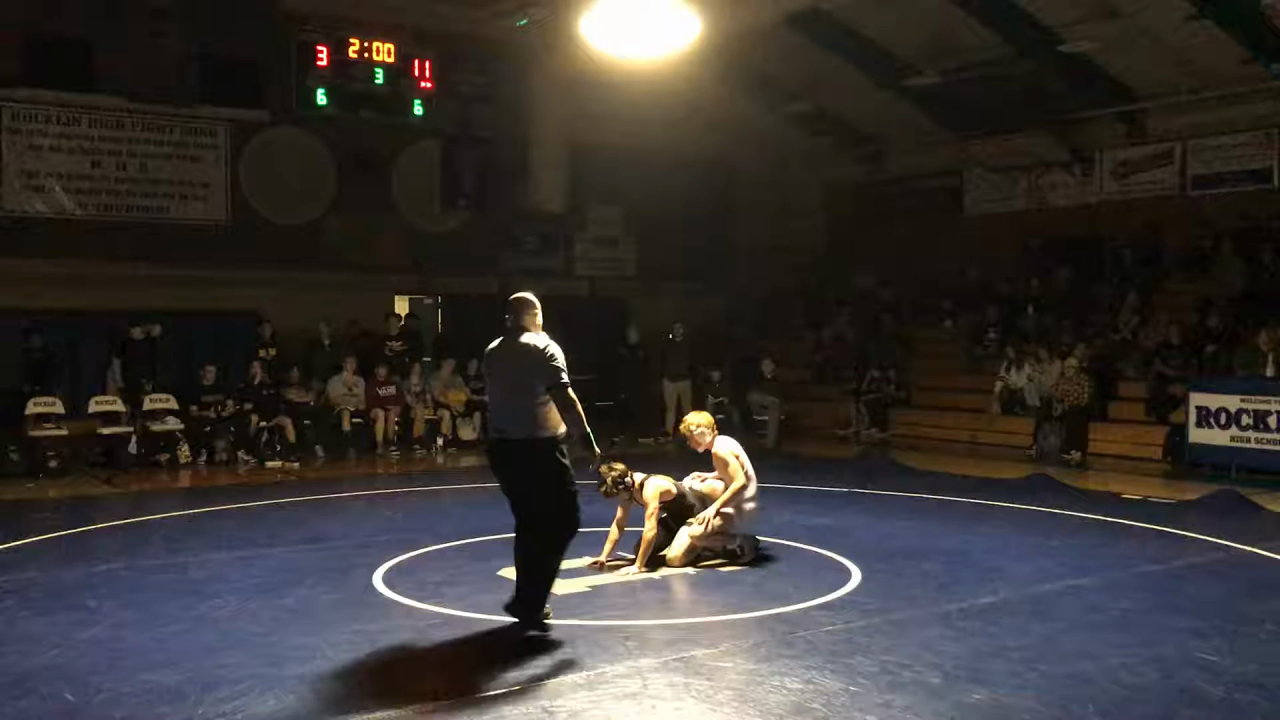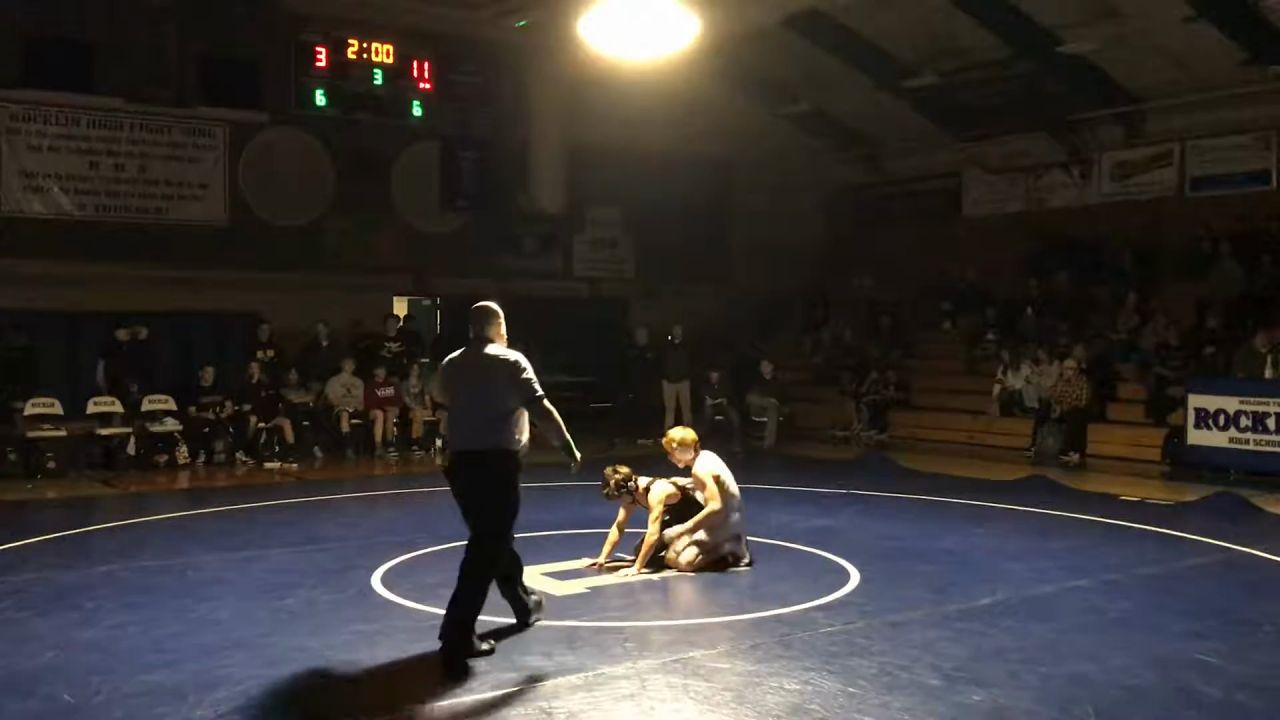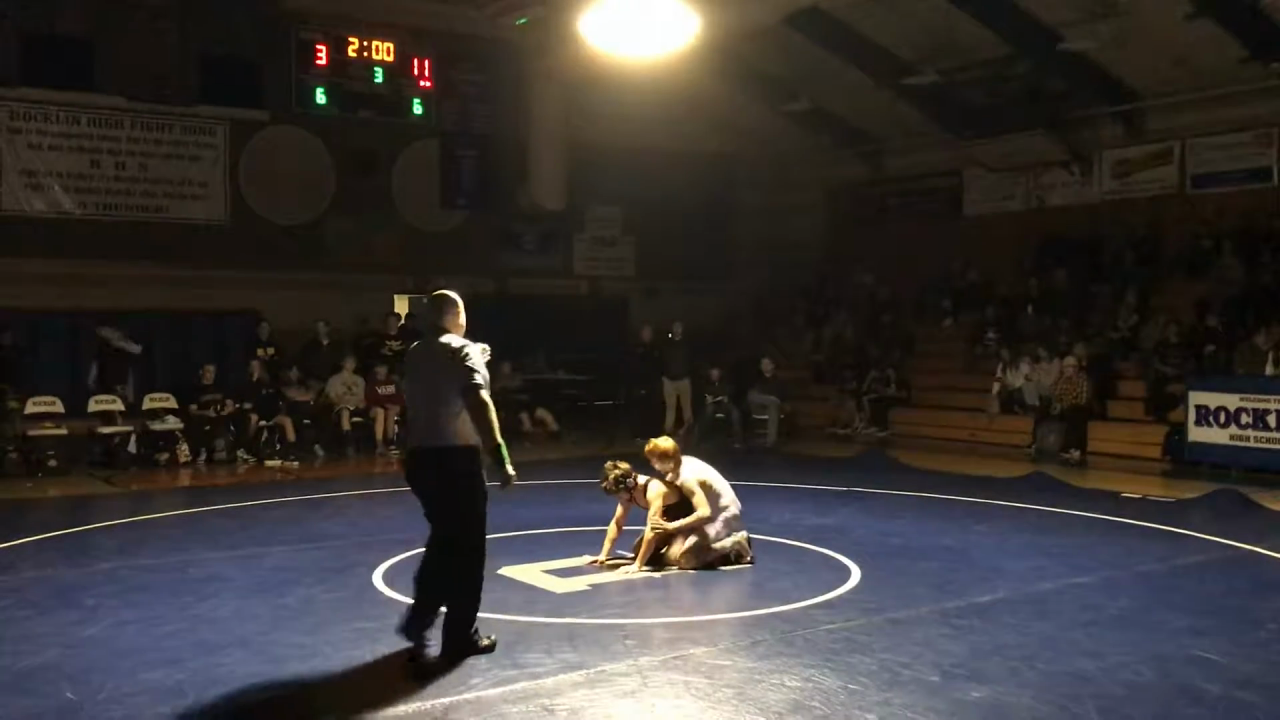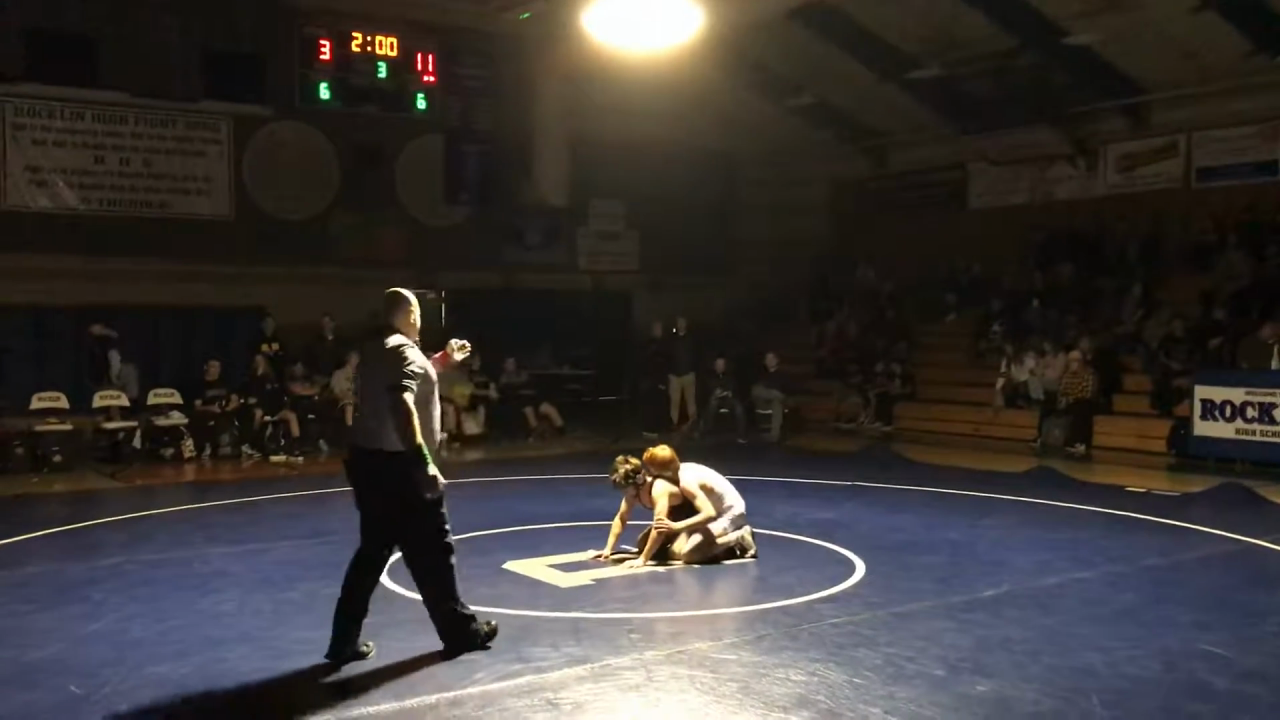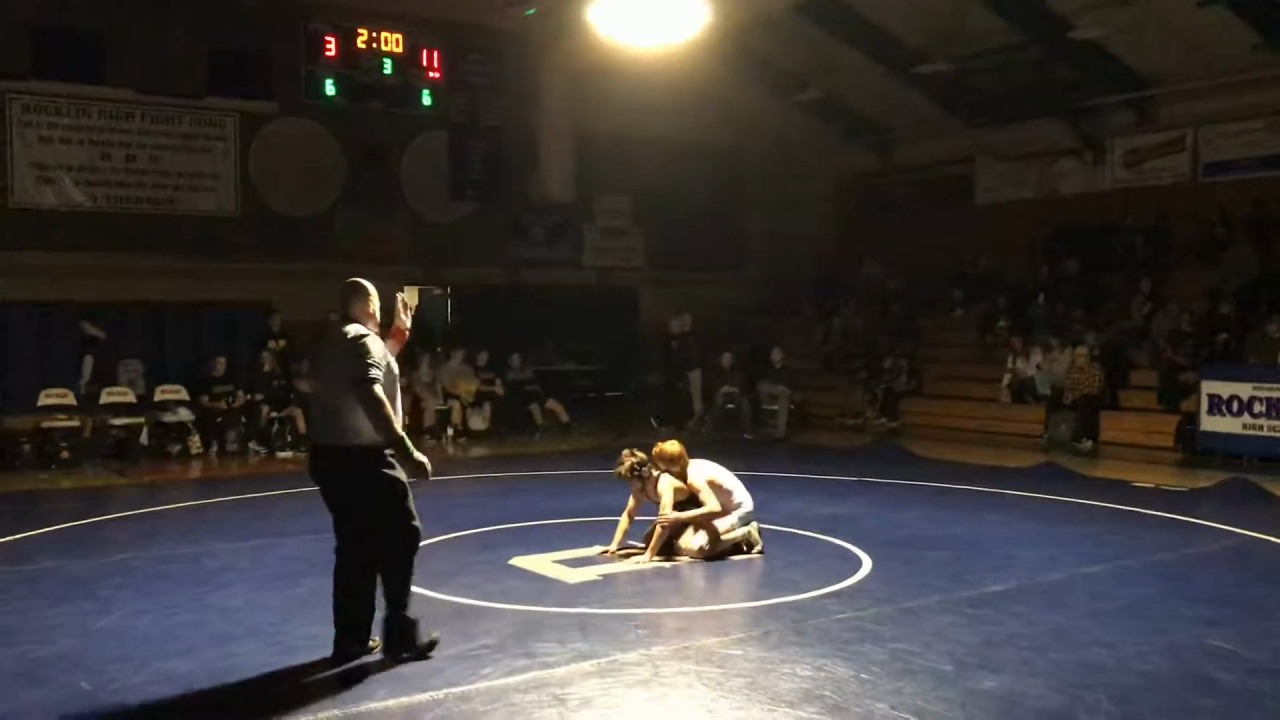
dt=0.3s
person 1, frame 1
left shoulder: (492, 352)
right shoulder: (544, 349)
right elbow: (564, 397)
right wrist: (589, 440)
left hip: (502, 447)
right hip: (538, 448)
left knee: (529, 525)
right knee: (563, 521)
left ankle: (532, 604)
right ankle: (529, 600)
person 1, frame 2
left shoulder: (450, 365)
right shoulder: (511, 361)
left elbow: (440, 403)
right elbow: (540, 408)
right wrist: (569, 447)
left hip: (460, 460)
right hip: (497, 461)
left knee: (493, 537)
right knee: (487, 545)
left ankle: (524, 603)
right ankle: (458, 637)
person 1, frame 3
left shoulder: (415, 354)
right shoulder: (461, 351)
right elbow: (477, 403)
right wrist: (501, 458)
left hip: (419, 458)
right hip: (455, 458)
left knee: (444, 540)
right knee: (467, 546)
left ankle: (419, 618)
right ankle: (460, 637)
person 1, frame 4
left shoulder: (374, 351)
right shoulder: (401, 350)
right elbow: (402, 405)
left wrist: (443, 359)
right wrist: (424, 460)
left hip: (367, 460)
right hip: (397, 463)
left knee: (373, 549)
right knee: (432, 547)
left ankle: (345, 639)
right ankle: (460, 629)
person 1, frame 5
left shoulder: (334, 343)
right shoulder: (361, 340)
right elbow: (371, 397)
left wrist: (401, 330)
right wrist: (408, 450)
left hip: (330, 456)
right hip: (363, 458)
left knee: (354, 548)
right knee: (401, 537)
left ankle: (351, 638)
right ankle: (401, 634)
